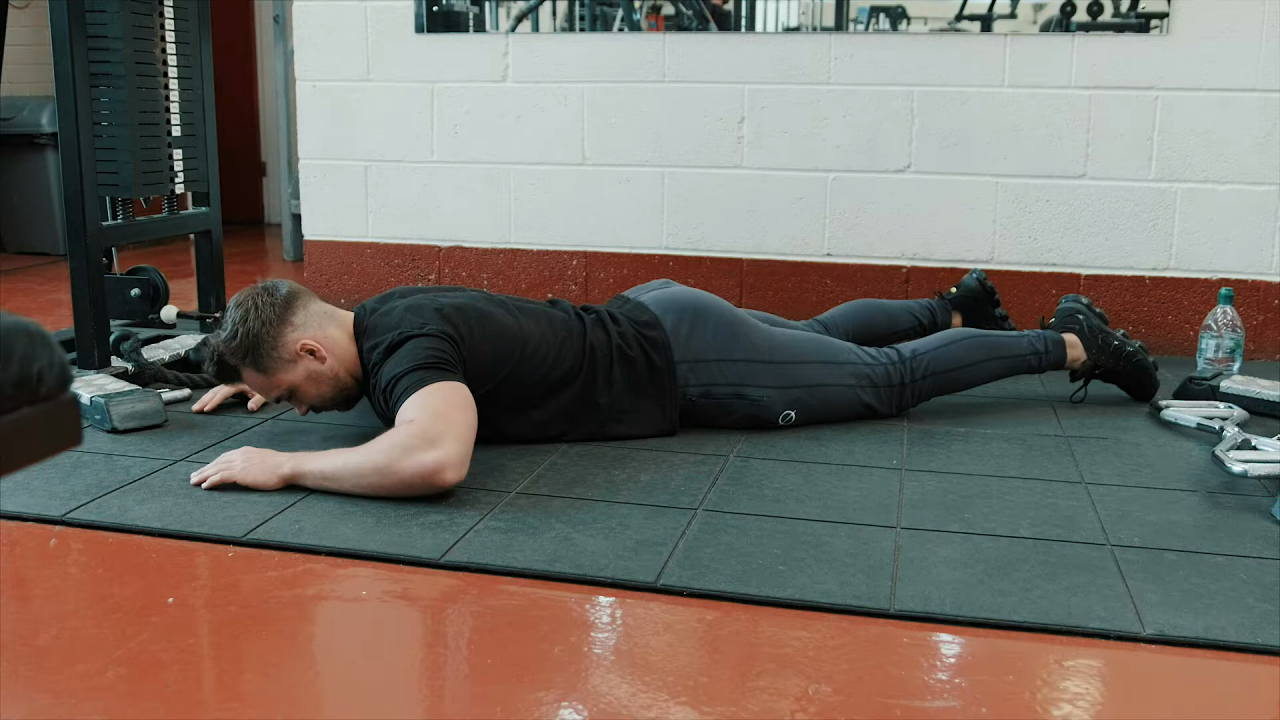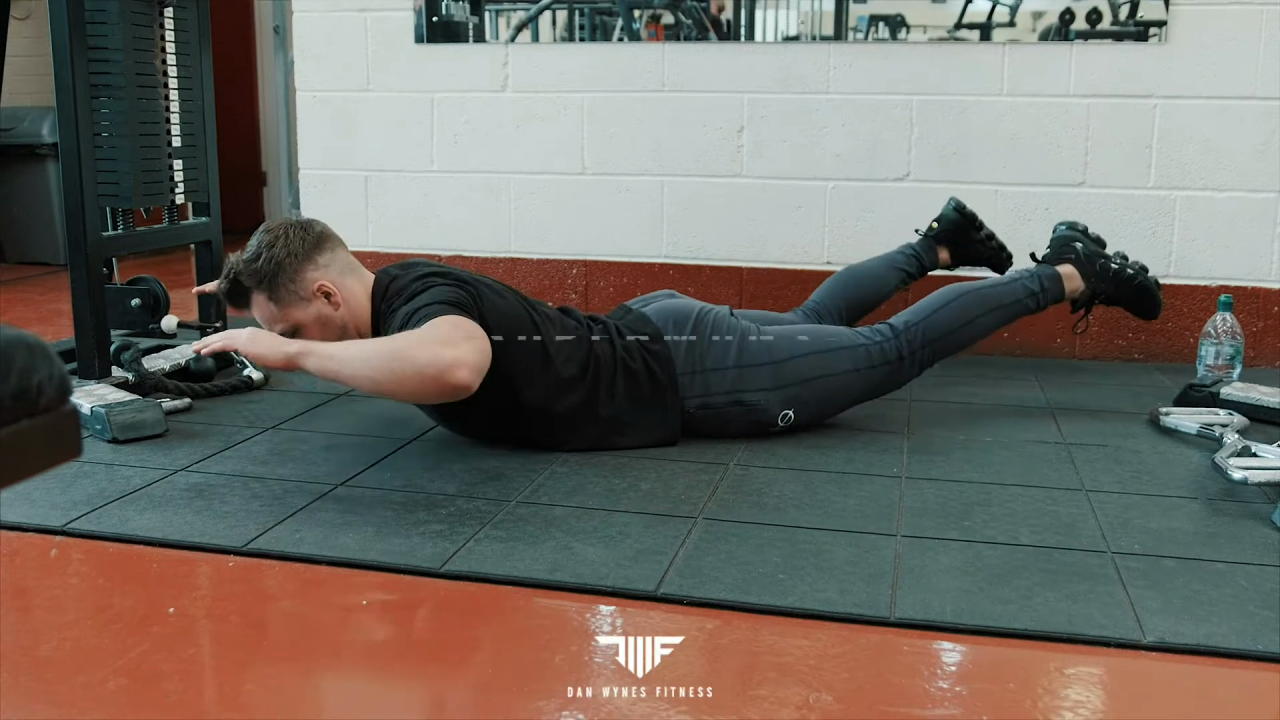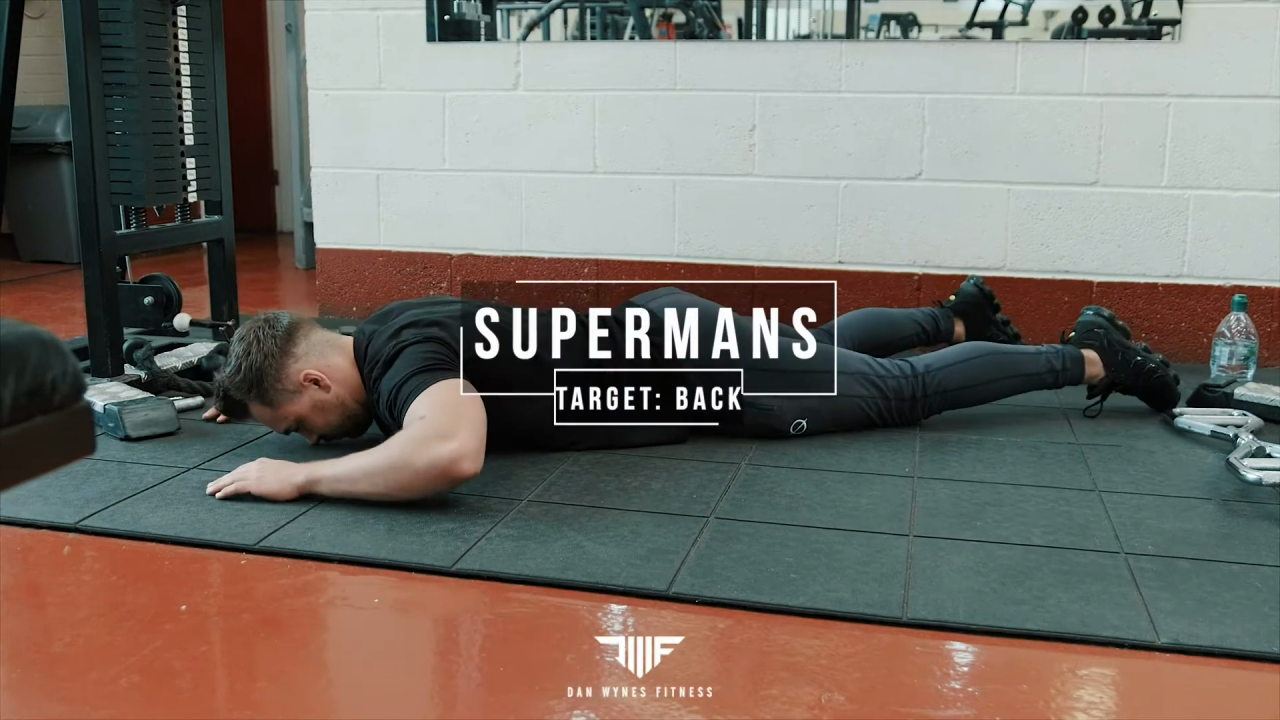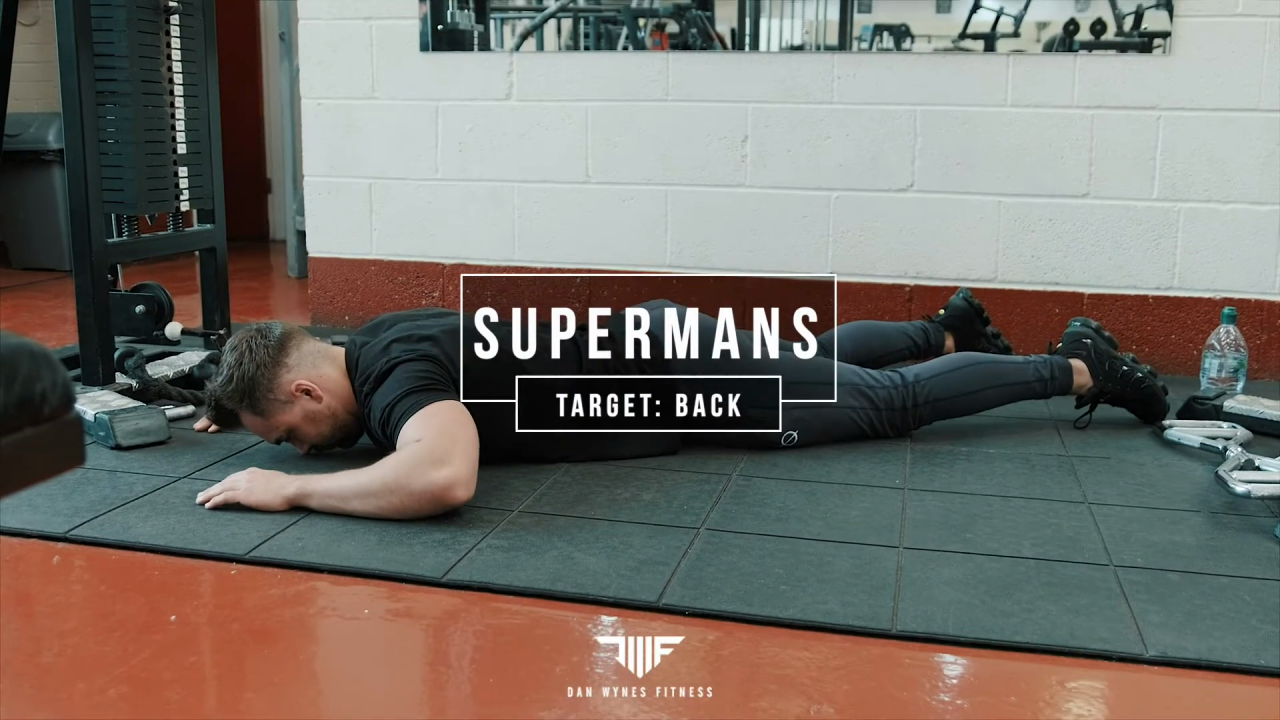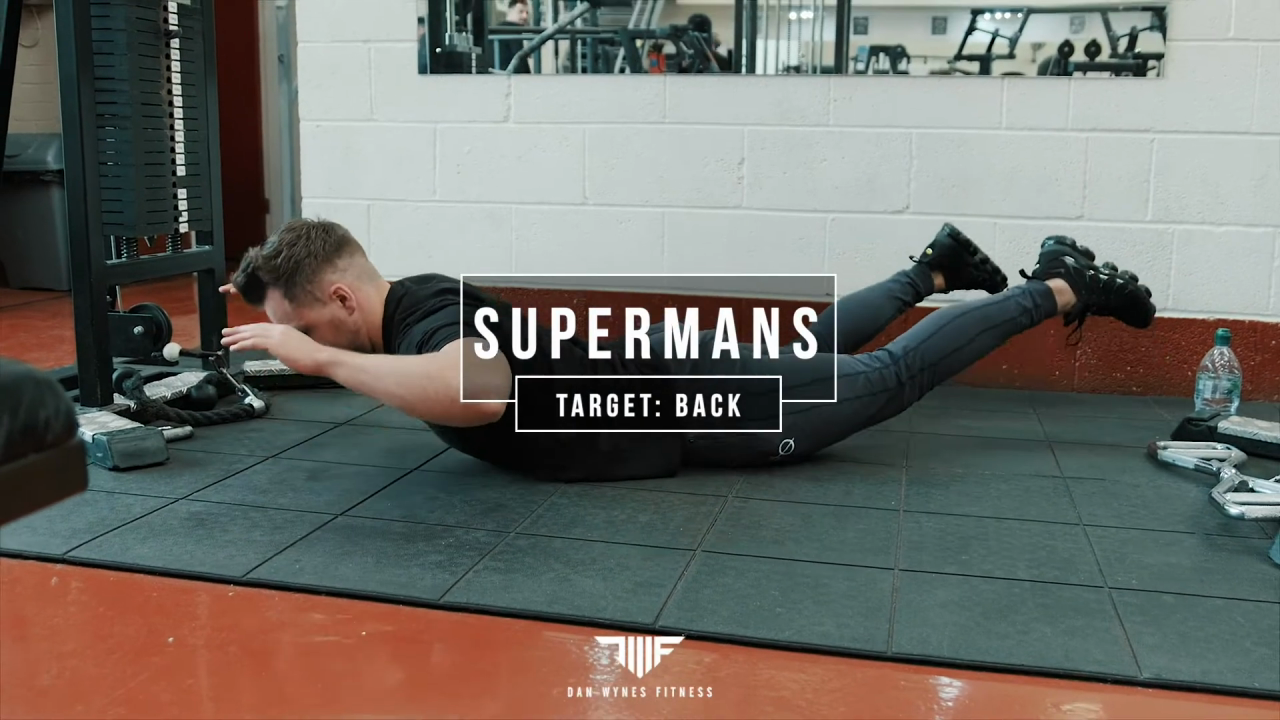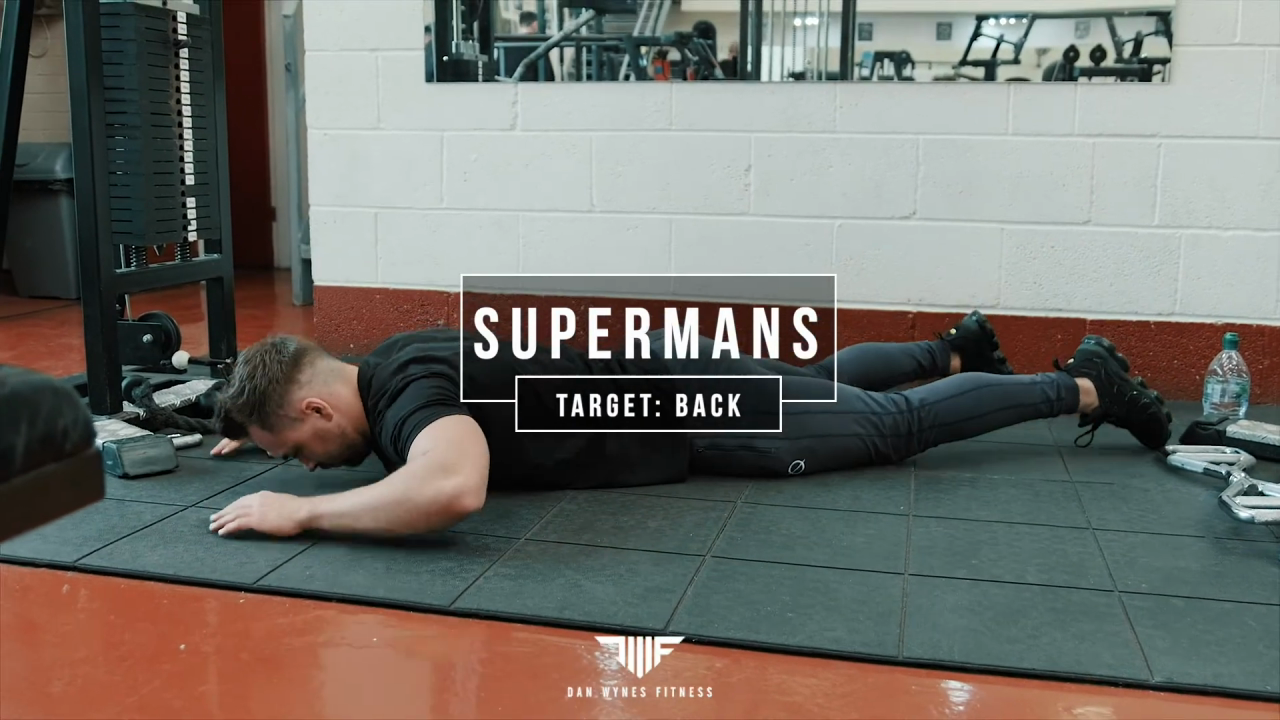
dt=0.7s
person 1, frame 1
left shoulder: (404, 346)
right shoulder: (376, 319)
left elbow: (433, 461)
left wrist: (284, 465)
right wrist: (253, 377)
left hip: (681, 362)
right hip: (650, 323)
left knee: (887, 380)
right knee: (818, 335)
left ankle: (1073, 344)
right ankle: (954, 309)
person 1, frame 2
left shoulder: (420, 299)
right shoulder: (392, 288)
left elbow: (453, 368)
left wrist: (289, 352)
right wrist: (262, 296)
left hip: (684, 377)
right hip: (650, 333)
left knee: (888, 354)
right knee: (814, 328)
left ankle: (1067, 274)
right ankle: (941, 241)
person 1, frame 3
left shoulder: (404, 360)
right shoulder: (380, 335)
left elbow: (449, 455)
left wrist: (299, 479)
right wrist: (253, 392)
right hip: (656, 331)
left knee: (900, 392)
right knee: (819, 348)
left ankle: (1091, 358)
right ankle: (958, 319)
person 1, frame 4
left shoulder: (397, 380)
right shoulder: (368, 345)
left elbow: (441, 479)
left wrist: (289, 490)
right wrist: (244, 399)
left hip: (681, 384)
right hip: (648, 341)
left knee: (888, 403)
right knee: (814, 358)
left ankle: (1080, 368)
right ankle: (946, 333)
person 1, frame 5
left shoulder: (432, 321)
right shoulder: (406, 303)
left elbow: (482, 396)
left wrist: (316, 361)
right wrist: (277, 305)
right hip: (650, 366)
left knee: (887, 381)
right knee: (811, 347)
left ankle: (1058, 287)
right ankle: (934, 268)
person 1, frame 6
left shoulder: (406, 396)
right shoulder: (384, 368)
left elbow: (452, 488)
left wrist: (301, 510)
right wrist: (265, 427)
left hip: (692, 414)
right hip: (656, 372)
left knee: (894, 426)
right knee: (820, 382)
left ankle: (1085, 386)
right ankle: (953, 352)
